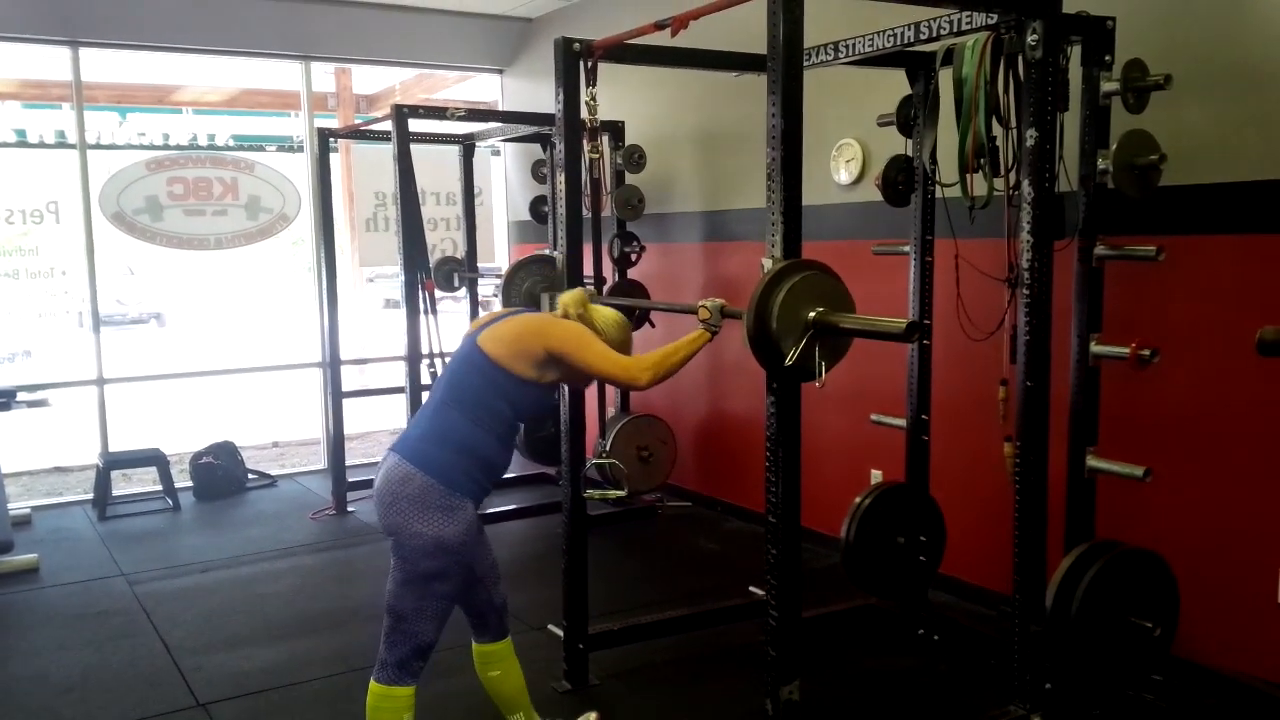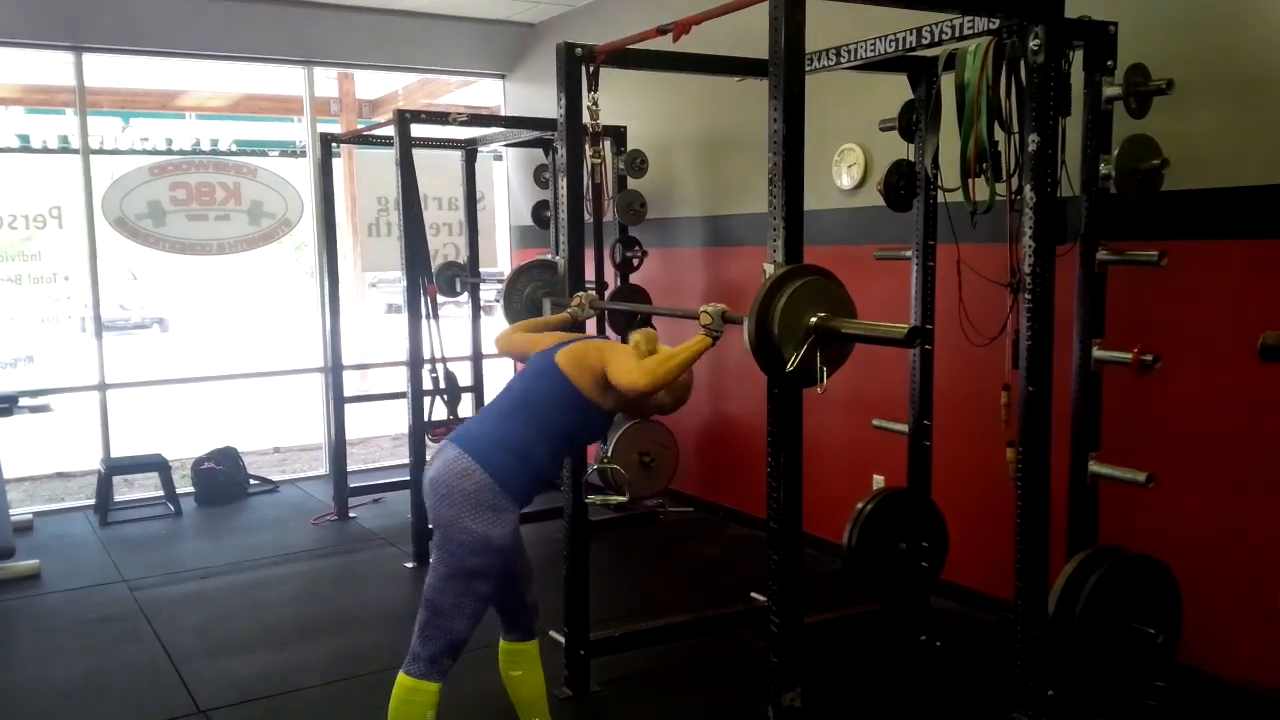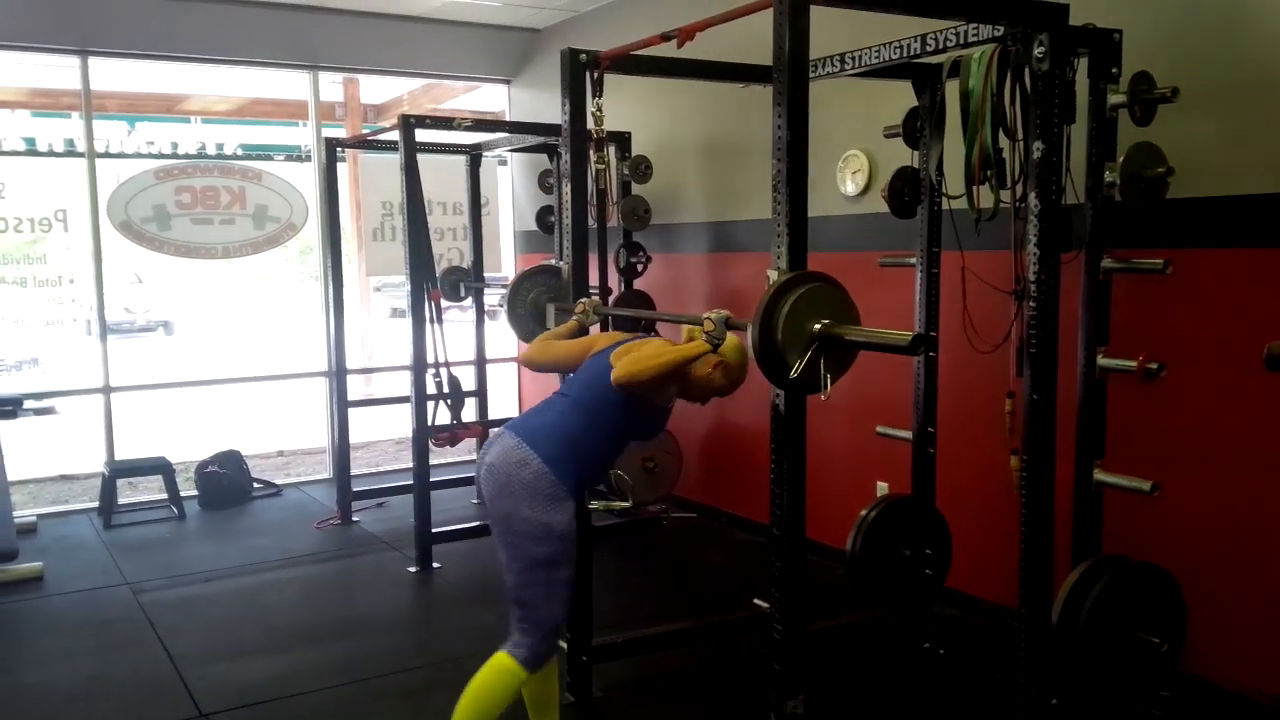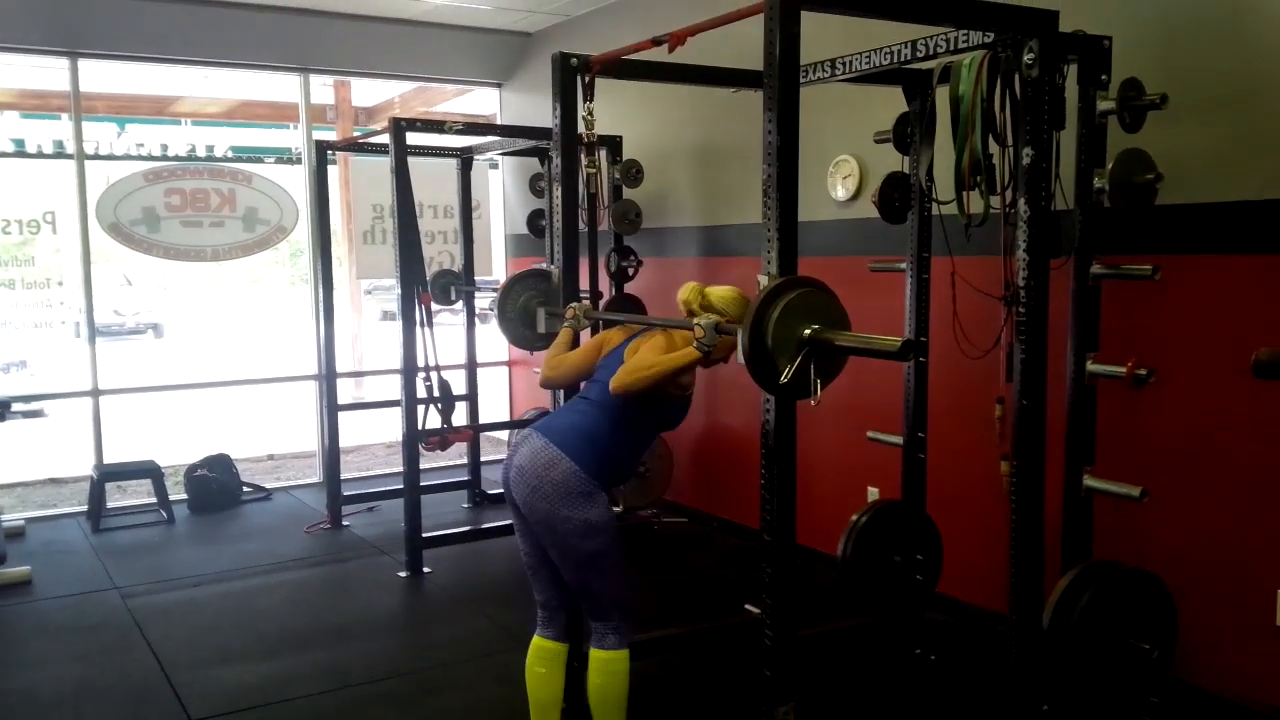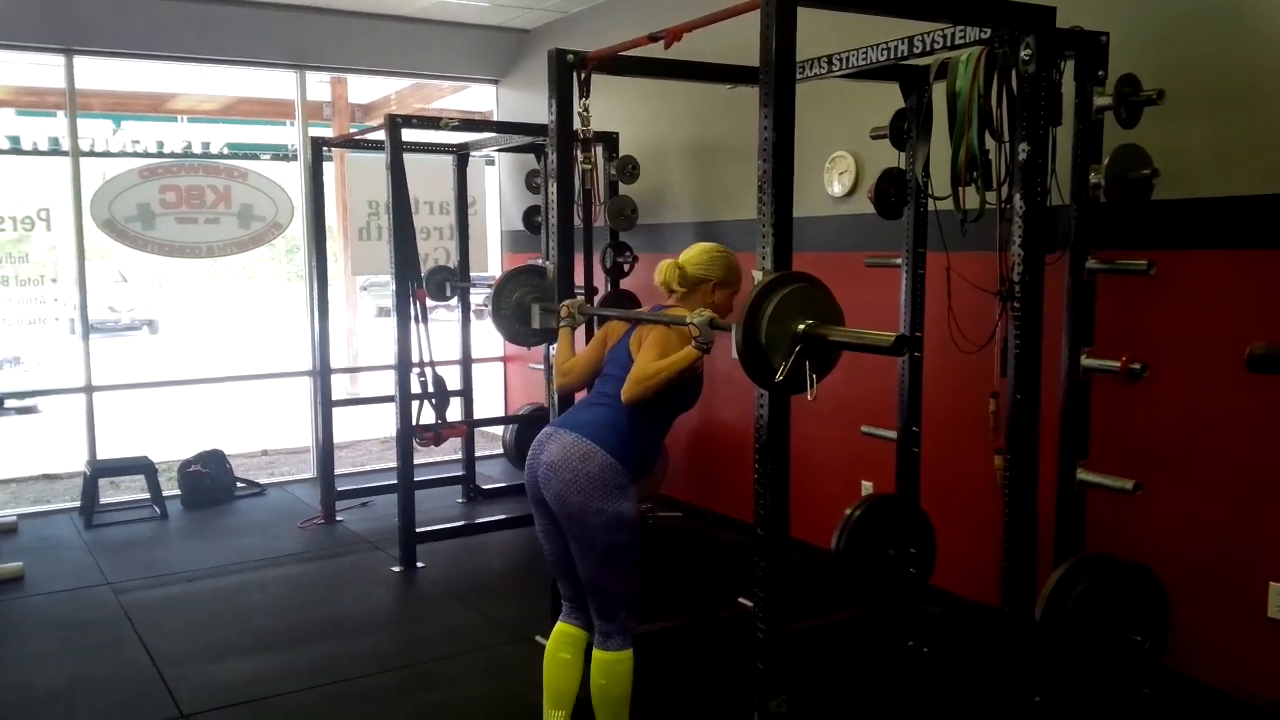
dt=0.3s
person 1, frame 1
left shoulder: (520, 324)
right shoulder: (555, 332)
right elbow: (641, 374)
left wrist: (570, 306)
right wrist: (704, 330)
left hip: (429, 480)
right hip: (429, 494)
left knee: (490, 617)
right knee: (406, 650)
person 1, frame 2
left shoulder: (580, 346)
right shoulder: (617, 355)
left elbow: (507, 338)
right elbow: (640, 381)
left wrist: (570, 317)
right wrist: (705, 338)
left hip: (466, 474)
right hip: (478, 490)
left knee: (521, 618)
right knee: (438, 647)
person 1, frame 3
left shoulder: (627, 342)
right shoulder: (666, 358)
left elbow: (532, 353)
right elbow: (623, 377)
left wrist: (578, 323)
right wrist: (698, 347)
left hip: (503, 458)
right hip: (532, 480)
left knee: (539, 621)
right knee: (536, 640)
person 1, frame 4
left shoulder: (631, 332)
right shoulder: (675, 346)
left elbow: (550, 372)
right elbow: (622, 383)
left wrist: (571, 325)
right wrist: (695, 352)
left hip: (526, 459)
right hip: (562, 479)
left knee: (554, 619)
right knee: (609, 624)
person 1, frame 5
left shoulder: (630, 320)
right shoulder: (678, 329)
left elbow: (564, 380)
right elbow: (634, 391)
left wrist: (568, 325)
right wrist: (697, 349)
left hip: (547, 454)
right hip: (590, 473)
left knee: (578, 608)
right knee: (613, 623)
